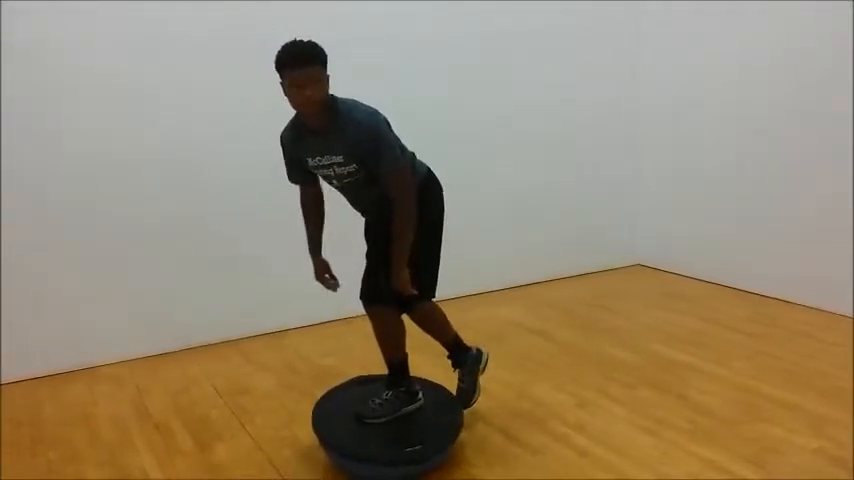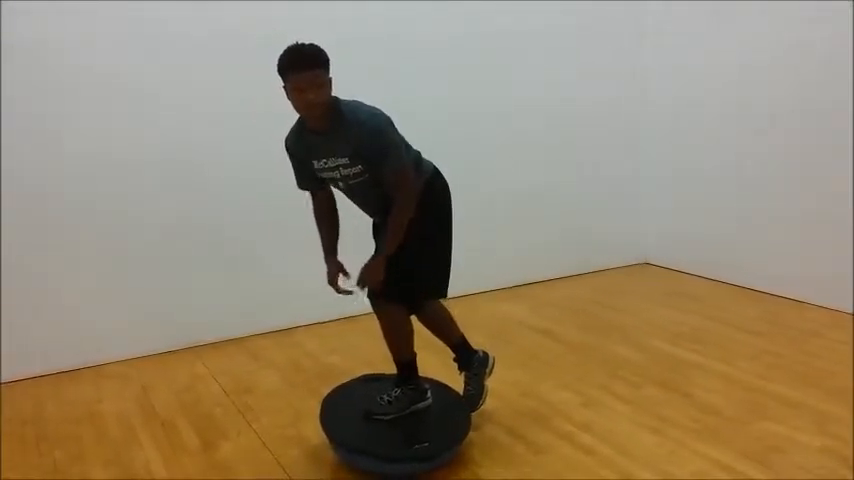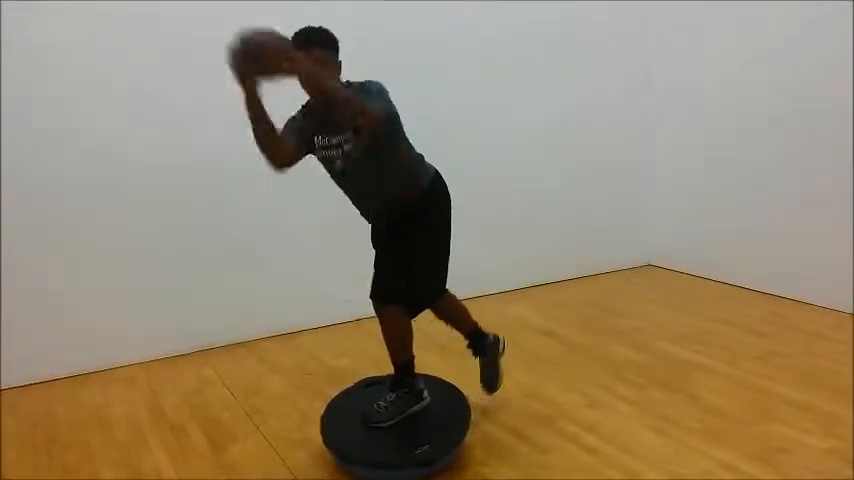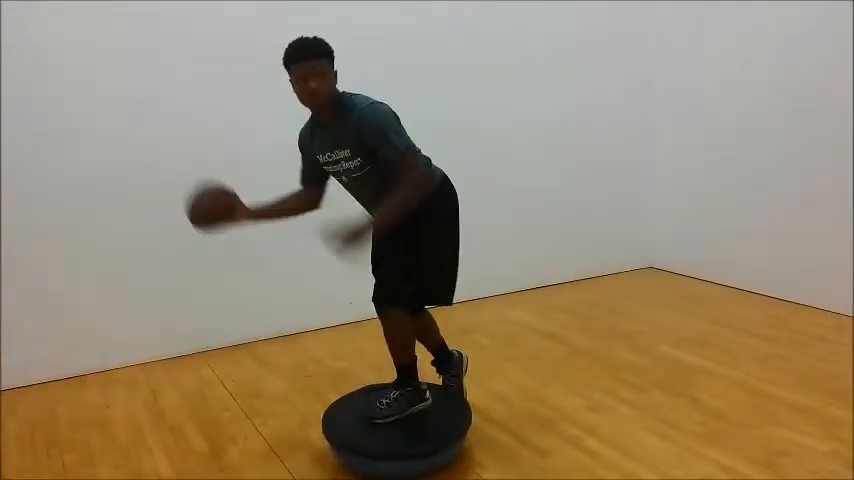
dt=0.4s
person 1, frame 1
left shoulder: (364, 123)
right shoulder: (292, 140)
left elbow: (404, 194)
right elbow: (310, 195)
left wrist: (401, 265)
right wrist: (316, 255)
left hip: (418, 200)
right hip: (379, 212)
left knee: (379, 295)
right knee: (405, 297)
left ankle: (401, 388)
right ankle: (465, 357)
person 1, frame 2
left shoulder: (369, 124)
right shoulder: (297, 144)
left elbow: (407, 195)
right elbow: (322, 199)
left wrist: (380, 261)
right wrist: (331, 258)
left hip: (424, 200)
right hip: (387, 212)
left knee: (387, 295)
right knee: (412, 295)
left ankle: (410, 385)
right ankle: (471, 360)
person 1, frame 3
left shoulder: (369, 93)
right shoulder: (303, 123)
left elbow: (371, 123)
right elbow: (280, 159)
left wrist: (318, 81)
right wrist: (250, 95)
left hip: (424, 201)
right hip: (386, 217)
left knee: (389, 297)
right knee: (421, 292)
left ankle: (407, 389)
right ankle: (484, 343)
person 1, frame 4
left shoulder: (370, 116)
right shoulder: (309, 137)
left elbow: (412, 180)
right elbow: (311, 197)
left wrist: (367, 228)
right wrist: (249, 214)
left hip: (427, 204)
right hip: (387, 217)
left knee: (395, 300)
right knee: (394, 301)
left ankle: (409, 388)
right ankle: (447, 359)
